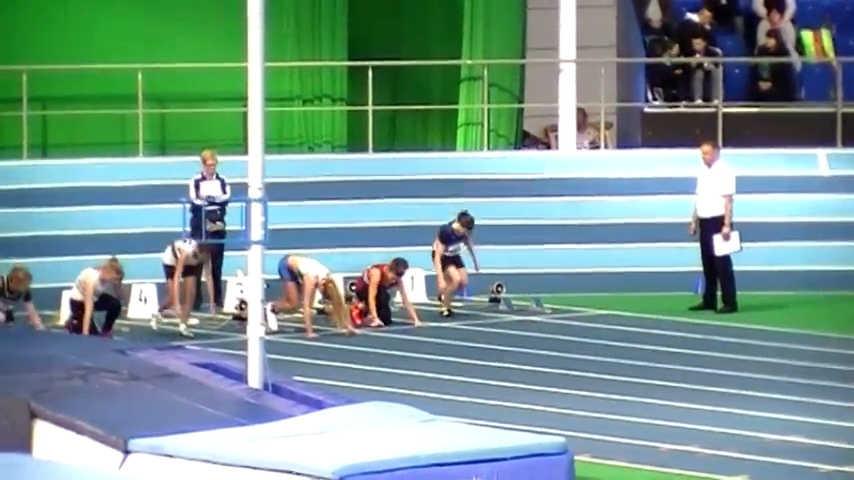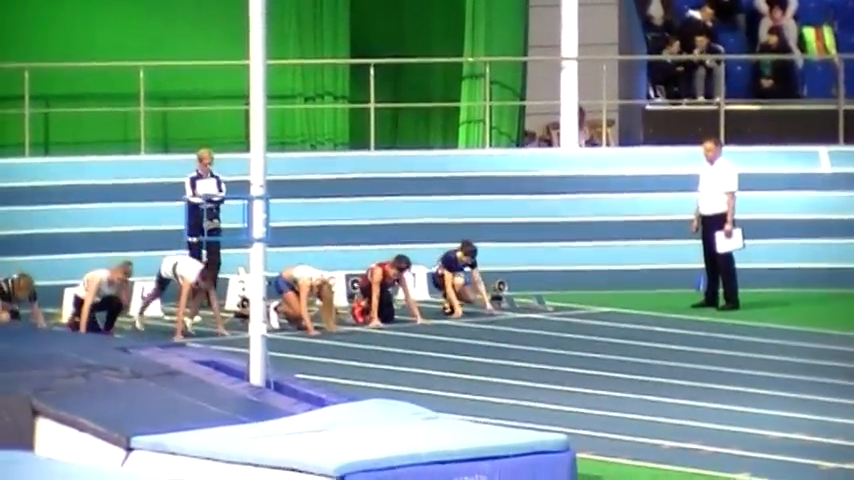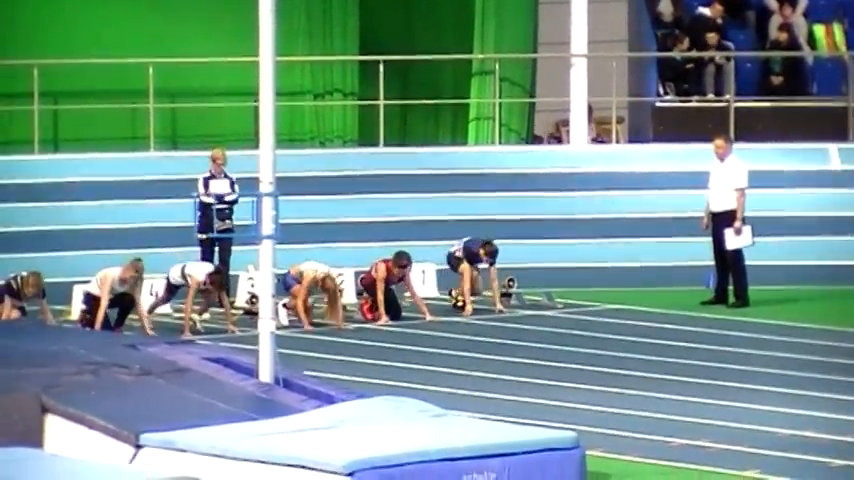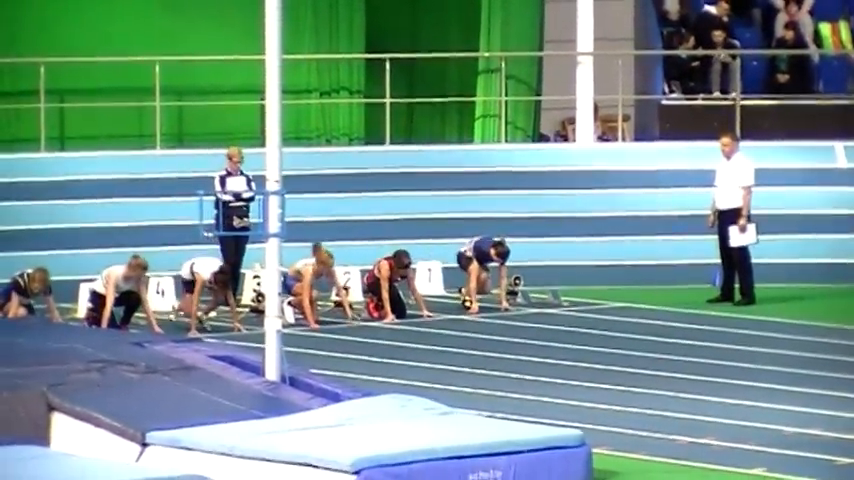
dt=0.4s
person 1, frame 1
left shoulder: (724, 172)
right shoulder: (702, 173)
left elbow: (728, 200)
left wrist: (727, 225)
right wrist: (694, 221)
left hip: (718, 221)
right hip: (705, 222)
left knee: (722, 263)
right knee: (708, 264)
left ankle: (730, 303)
right ankle: (709, 300)
person 1, frame 2
left shoulder: (726, 169)
right shoulder: (704, 170)
left elbow: (730, 197)
left wrist: (729, 222)
right wrist: (696, 218)
left hip: (720, 219)
right hip: (707, 220)
left knee: (724, 260)
right knee: (710, 261)
left ankle: (732, 300)
right ankle: (710, 298)
person 1, frame 3
left shoulder: (736, 166)
right shoulder: (715, 167)
left elbow: (741, 194)
left wrist: (739, 219)
right wrist: (707, 215)
left hip: (730, 216)
right hip: (717, 216)
left knee: (734, 257)
right knee: (720, 257)
left ankle: (742, 297)
right ankle: (720, 295)
person 1, frame 4
left shoulder: (743, 164)
right shoulder: (721, 165)
left elbow: (747, 192)
left wrist: (744, 216)
right wrist: (713, 213)
left hip: (737, 214)
right hip: (723, 214)
left knee: (740, 255)
right knee: (726, 255)
left ankle: (748, 295)
right ankle: (726, 293)
person 2, frame 1
left shoulder: (222, 180)
right shoulder: (196, 181)
left elbow: (227, 198)
right elbow: (194, 201)
left wrist: (207, 200)
right wrist: (216, 200)
left hip: (217, 223)
right hip: (200, 224)
left knee: (217, 261)
left ankle: (217, 296)
right ankle: (196, 298)
person 2, frame 2
left shoulder: (217, 179)
right shoulder: (191, 179)
left elbow: (222, 195)
right elbow: (191, 199)
left wrist: (203, 198)
right wrist: (210, 199)
left hip: (213, 222)
right hip: (196, 224)
left knee: (215, 258)
right knee: (196, 259)
person 2, frame 3
left shoulder: (230, 179)
right shoulder: (204, 179)
left elbow: (235, 197)
right elbow: (204, 199)
left wrist: (215, 197)
right wrist: (225, 198)
left hip: (226, 223)
right hip: (207, 224)
left knee: (225, 260)
right knee: (207, 259)
left ankle: (224, 295)
person 2, frame 4
left shoulder: (246, 177)
right shoulder: (220, 177)
left elbow: (252, 195)
right elbow: (221, 197)
left wrist: (232, 194)
right wrist: (241, 196)
left hip: (242, 222)
right hip: (226, 224)
left knee: (237, 261)
right knee: (230, 261)
left ankle: (230, 294)
